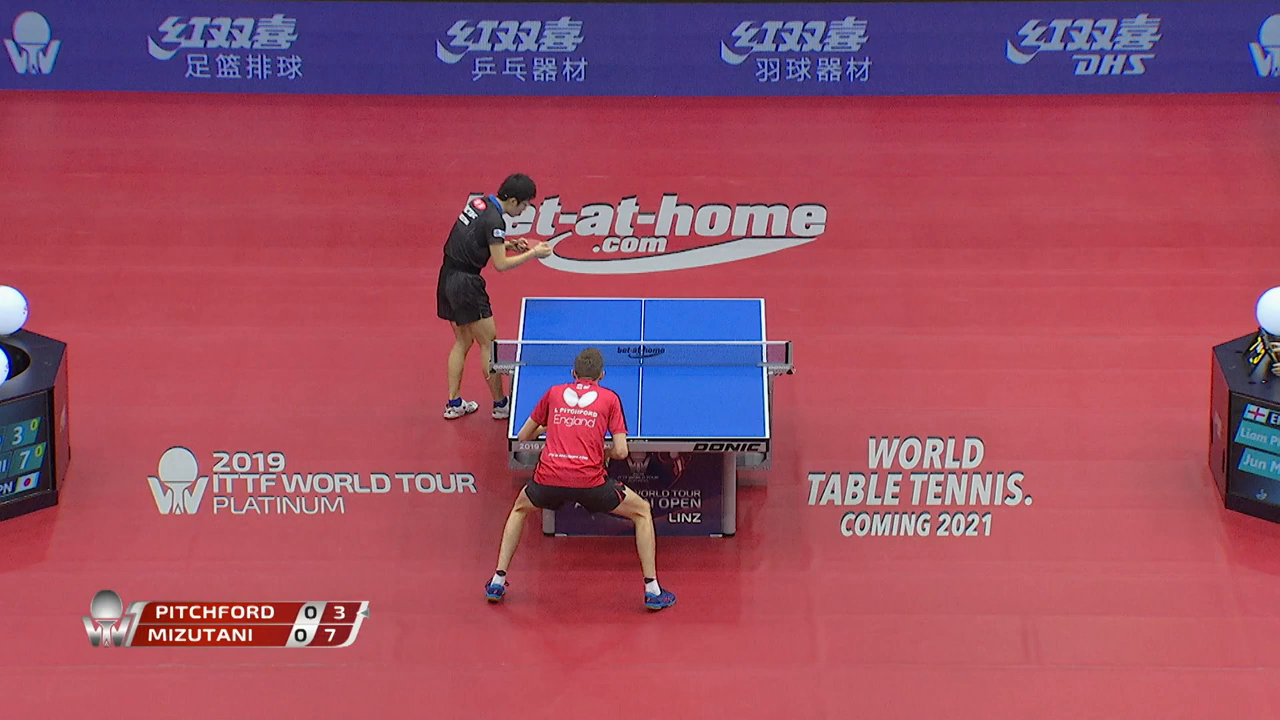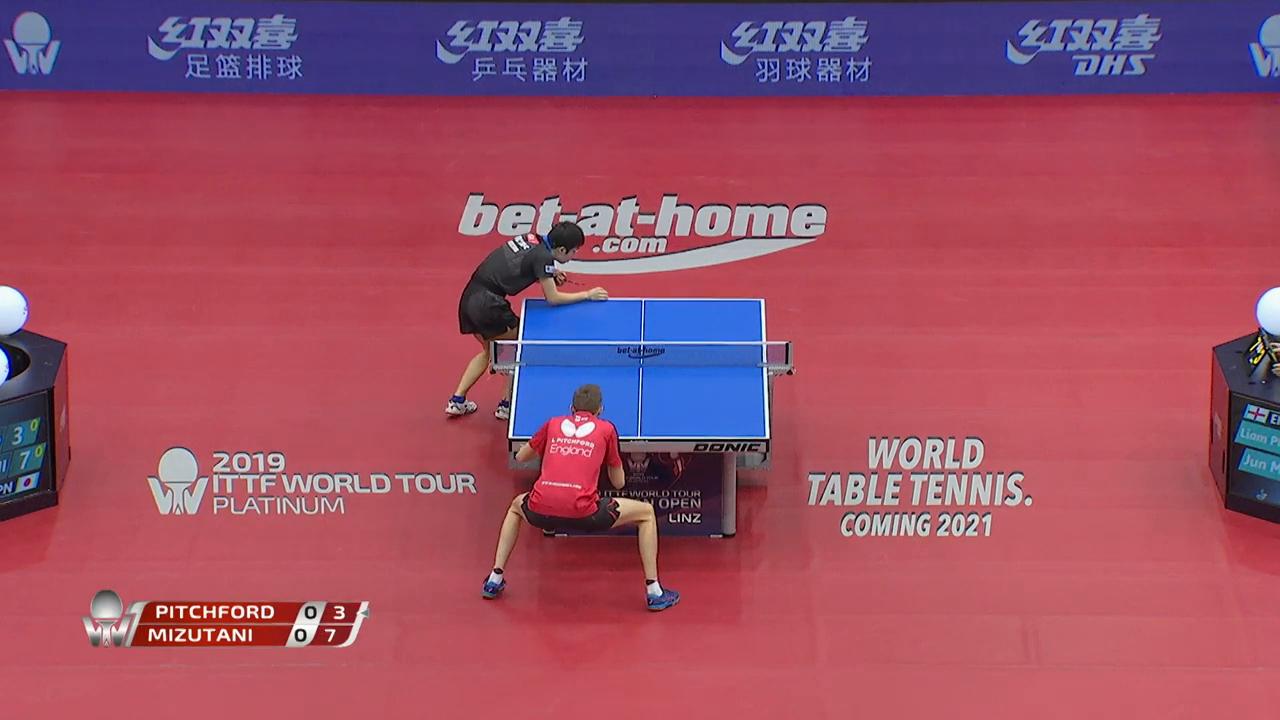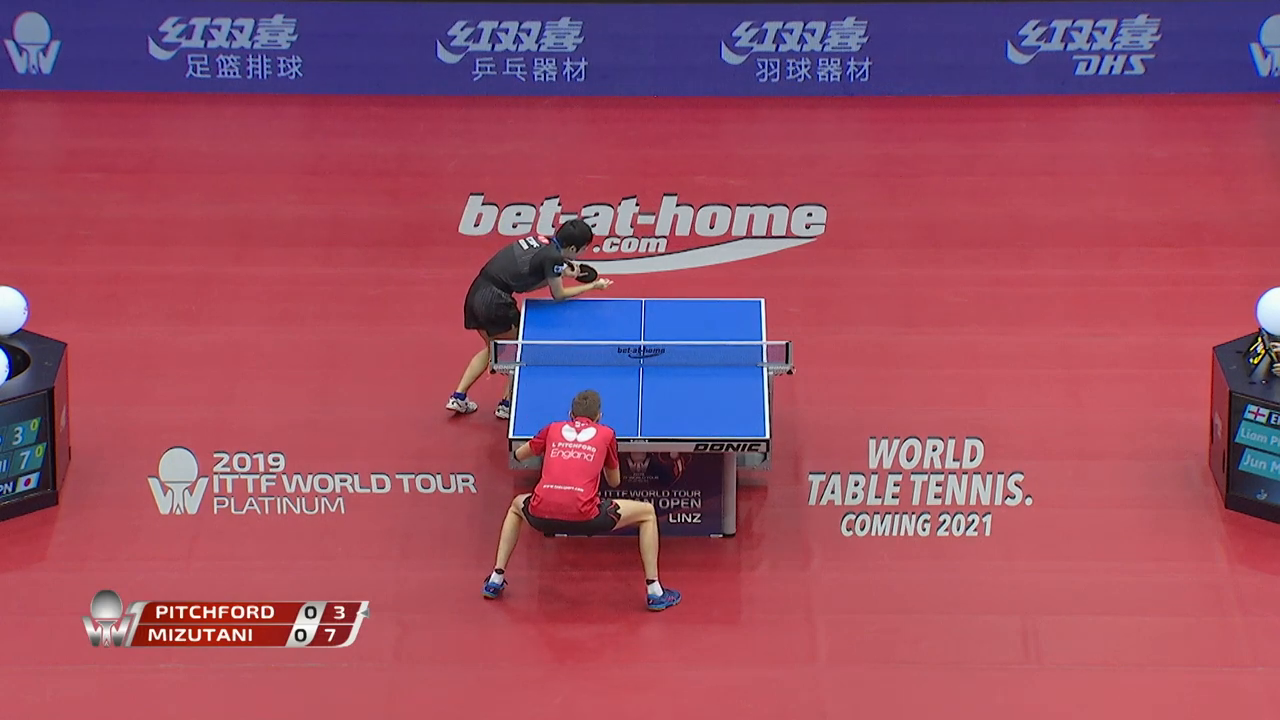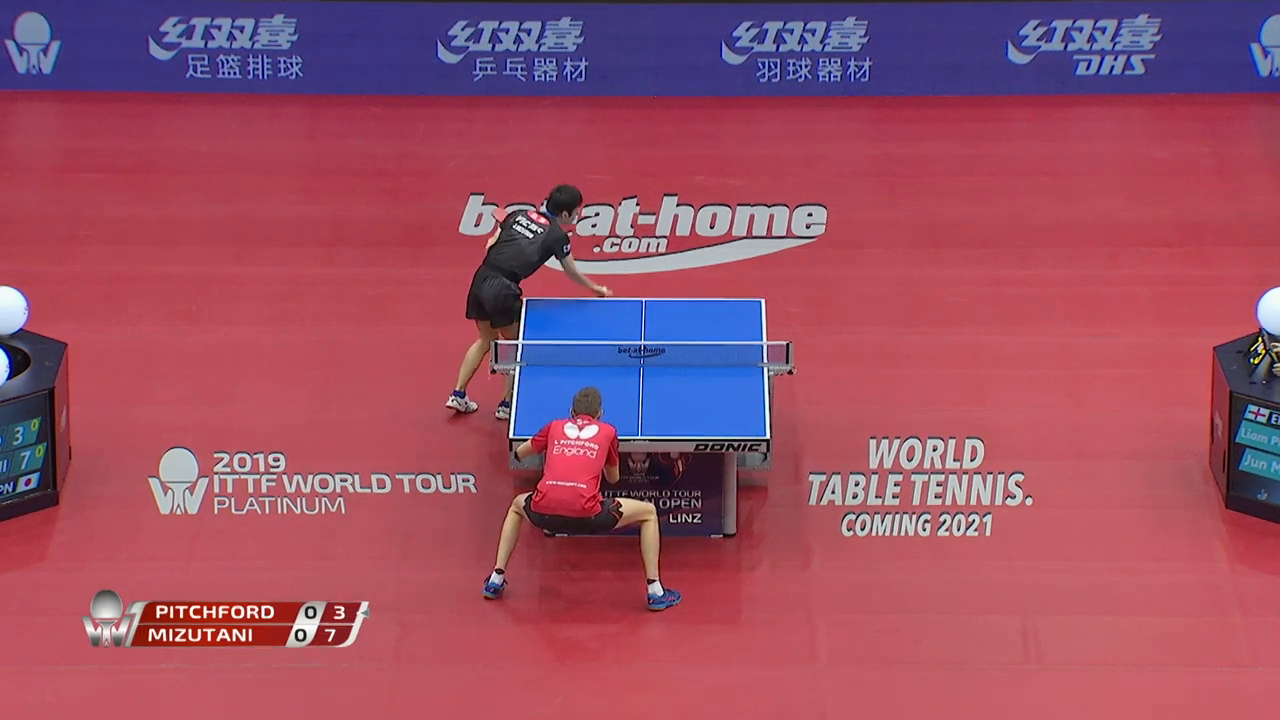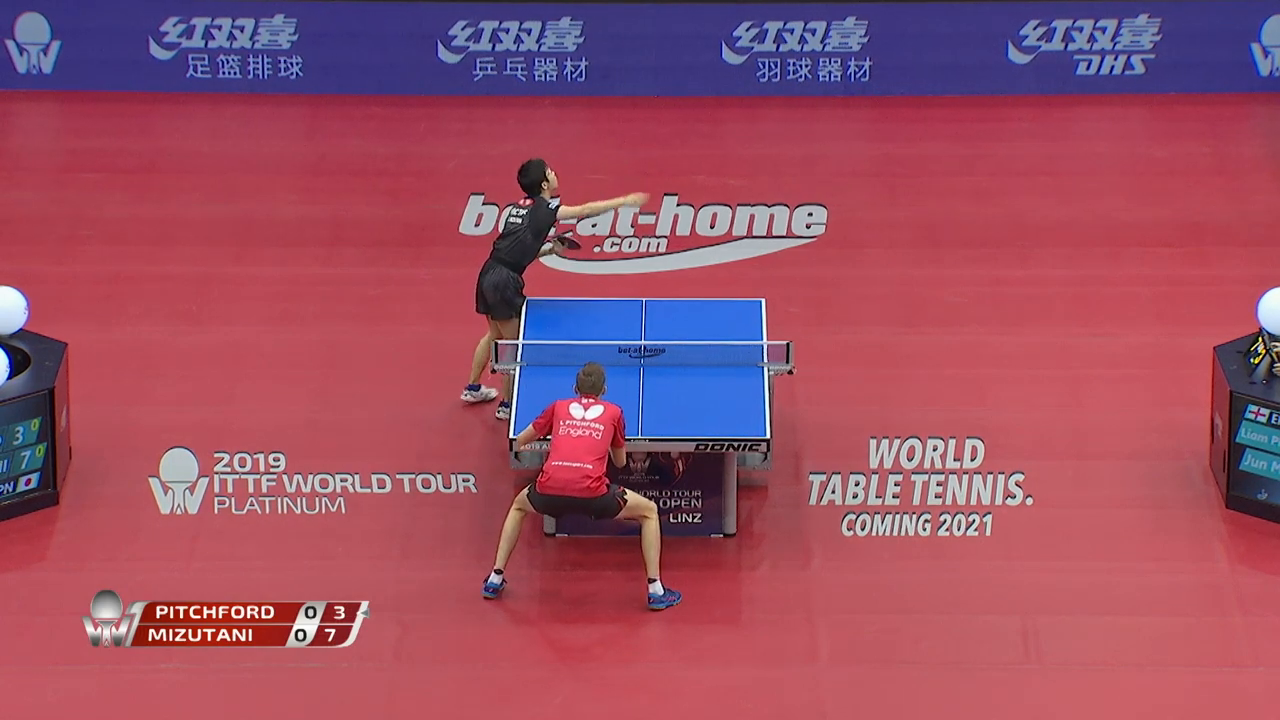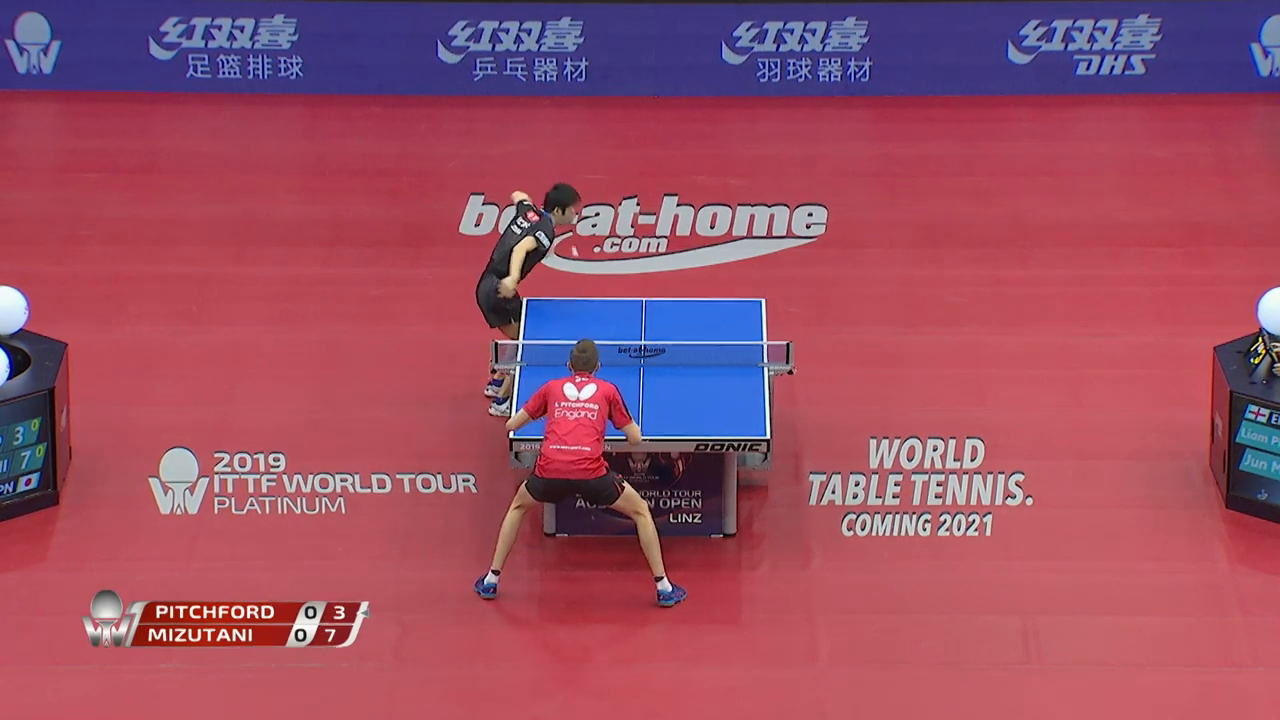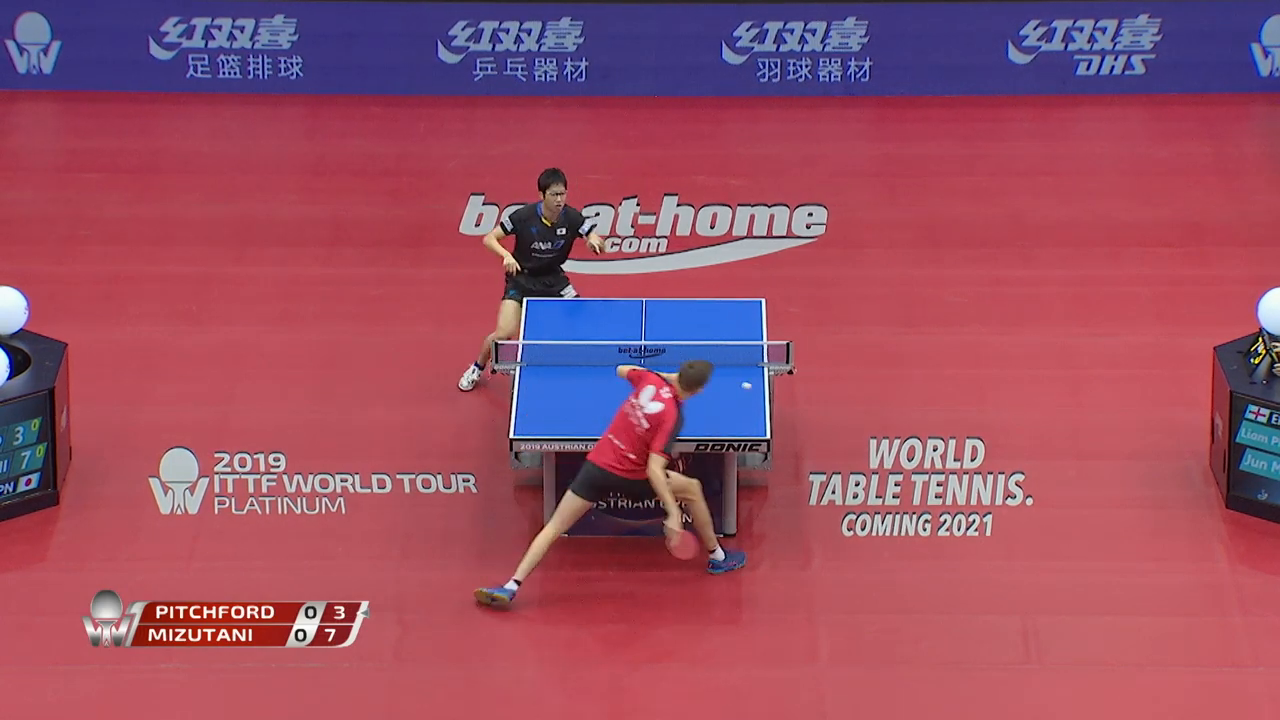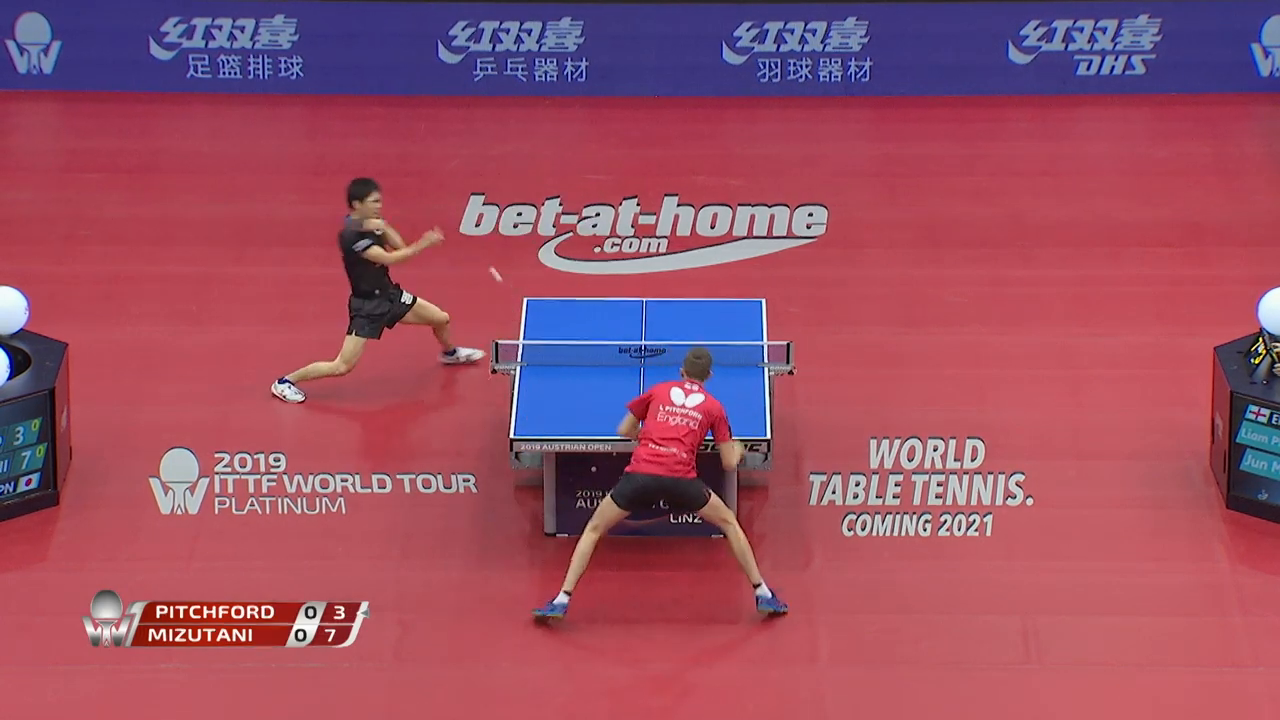
dt=0.7s
person 1, frame 1
left shoulder: (554, 393)
right shoulder: (609, 398)
left elbow: (523, 436)
right elbow: (621, 451)
left hip: (548, 480)
right hip: (589, 483)
left knee: (519, 508)
right knee: (642, 511)
left ankle: (498, 582)
right ankle: (652, 590)
person 1, frame 2
left shoulder: (553, 424)
right shoulder: (606, 429)
left elbow: (520, 457)
right elbow: (619, 483)
left hip: (542, 508)
right hip: (582, 511)
left knee: (516, 506)
right knee: (646, 513)
left ankle: (495, 579)
right ankle: (654, 591)
person 1, frame 3
left shoulder: (553, 429)
right shoulder: (606, 433)
left elbow: (519, 455)
right elbow: (614, 481)
left hip: (542, 514)
right hip: (583, 516)
left knee: (517, 505)
right knee: (647, 513)
left ankle: (496, 580)
right ankle: (654, 592)
person 1, frame 4
left shoulder: (555, 426)
right shoulder: (608, 431)
left elbow: (520, 453)
right elbow: (613, 478)
left hip: (544, 510)
right hip: (585, 513)
left knee: (517, 505)
right knee: (648, 513)
left ankle: (496, 579)
right ankle: (655, 591)
person 1, frame 5
left shoulder: (558, 407)
right shoulder: (614, 412)
left elbow: (520, 441)
right elbow: (620, 461)
left hip: (550, 490)
right hip: (591, 493)
left knee: (518, 506)
right knee: (649, 512)
left ankle: (495, 579)
right ankle: (655, 591)
person 1, frame 6
left shoulder: (551, 387)
right shoulder: (608, 390)
left elbow: (511, 425)
right elbow: (635, 438)
left wrist: (546, 414)
right wrist: (629, 425)
left hip: (550, 471)
right hip: (590, 473)
left knee: (518, 506)
right knee: (641, 511)
left ankle: (491, 580)
right ankle: (664, 587)
person 1, frame 7
left shoulder: (649, 378)
right shoulder: (673, 417)
left elbow: (622, 369)
right elbow: (654, 469)
left wrist: (666, 378)
right wrist: (673, 513)
left hip: (598, 464)
right hip: (634, 476)
left knee: (553, 527)
right knee: (693, 490)
left ankle: (510, 587)
right ankle: (717, 556)
person 1, frame 8
left shoulder: (657, 390)
right shoulder: (714, 407)
left elbow: (624, 431)
right elbow: (730, 463)
right wrist: (738, 451)
left hip: (641, 474)
right hip: (680, 479)
left knee: (594, 530)
right knee: (729, 523)
left ankle: (562, 600)
right ankle: (763, 594)
person 2, frame 1
left shoulder: (479, 202)
right shoulder: (494, 220)
right elbow: (501, 264)
left wrist: (508, 244)
right wrist: (533, 252)
left hip: (448, 279)
right hip: (465, 283)
left knee: (462, 342)
right knee: (489, 345)
left ankle: (453, 403)
right ankle: (501, 404)
person 2, frame 2
left shoulder: (530, 239)
right shoulder: (543, 256)
right elbow: (553, 298)
left wrist: (550, 276)
right wrist: (587, 294)
left hip: (470, 298)
right hip: (488, 303)
left knee: (491, 351)
left ankle: (457, 400)
right ankle: (507, 405)
person 2, frame 3
left shoulder: (539, 241)
right shoulder: (553, 256)
right elbow: (559, 294)
left wrist: (561, 273)
right wrist: (593, 286)
left hip: (476, 293)
right hip: (494, 300)
left knee: (492, 348)
left ankle: (458, 397)
right ankle: (507, 404)
person 2, frame 4
left shoulder: (519, 215)
right shoulder: (557, 236)
left elbow: (490, 246)
right elbow: (572, 273)
right wrist: (597, 288)
left hip: (481, 279)
right hip: (502, 289)
left knee: (485, 340)
left ankle: (458, 395)
right ankle: (508, 405)
person 2, frame 5
left shoulder: (520, 207)
right shoulder: (542, 209)
right elbow: (582, 212)
left wrist: (548, 249)
right wrist: (624, 201)
left hip: (489, 273)
right hip: (505, 280)
left knee: (495, 334)
right knee: (514, 343)
left ankle: (474, 387)
right ankle: (507, 405)
person 2, frame 6
left shoulder: (527, 211)
right shoulder: (545, 229)
left elbow: (518, 195)
right elbow: (520, 249)
right wrist: (512, 277)
left hip: (489, 285)
right hip: (499, 288)
left ankle: (497, 382)
right ankle: (502, 401)
person 2, frame 7
left shoulder: (571, 217)
right shoulder: (523, 216)
left elbow: (594, 238)
right elbow: (489, 238)
left wrist: (595, 243)
right wrist: (506, 256)
left hip: (552, 277)
right hip: (520, 277)
right knee: (504, 333)
right ankle: (477, 368)
person 2, frame 8
left shoulder: (368, 224)
right shoulder: (351, 234)
left elbow: (399, 246)
right elbow: (387, 259)
left wrist: (384, 228)
right wrist: (421, 245)
left hip: (389, 293)
right hip: (367, 304)
left knee: (442, 319)
right knee: (342, 367)
left ankle: (450, 353)
right ankle: (285, 381)
